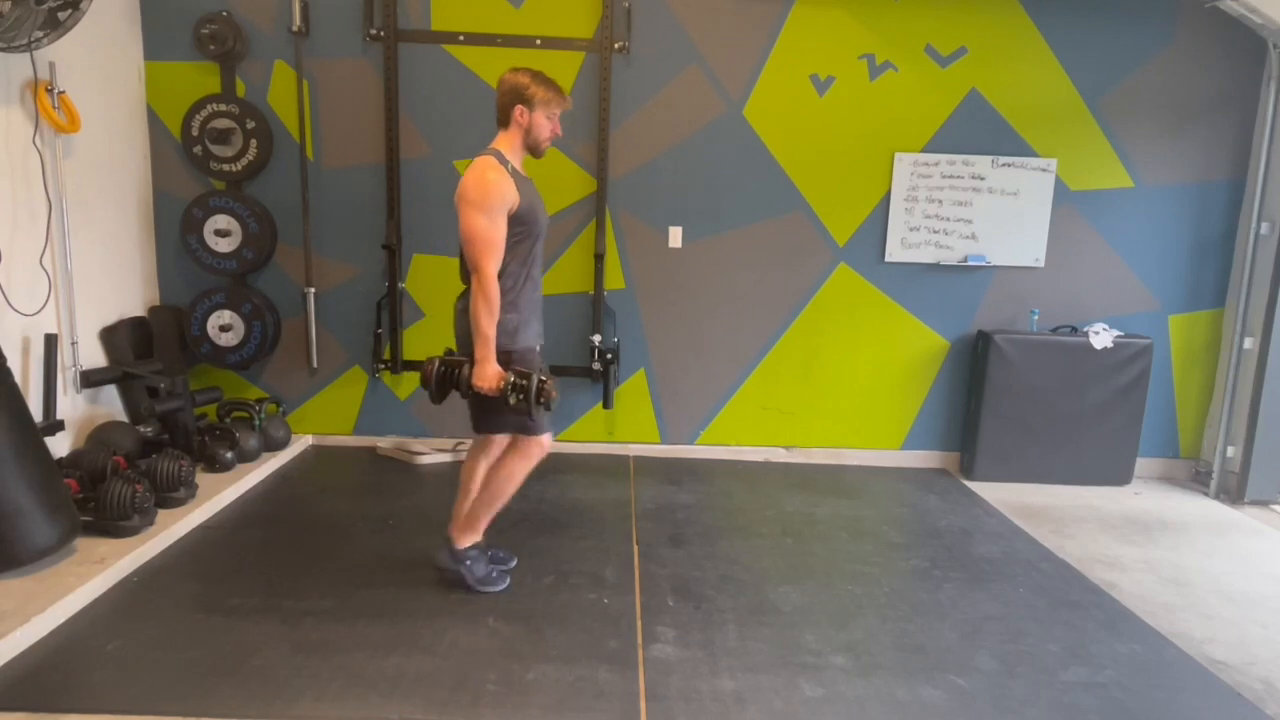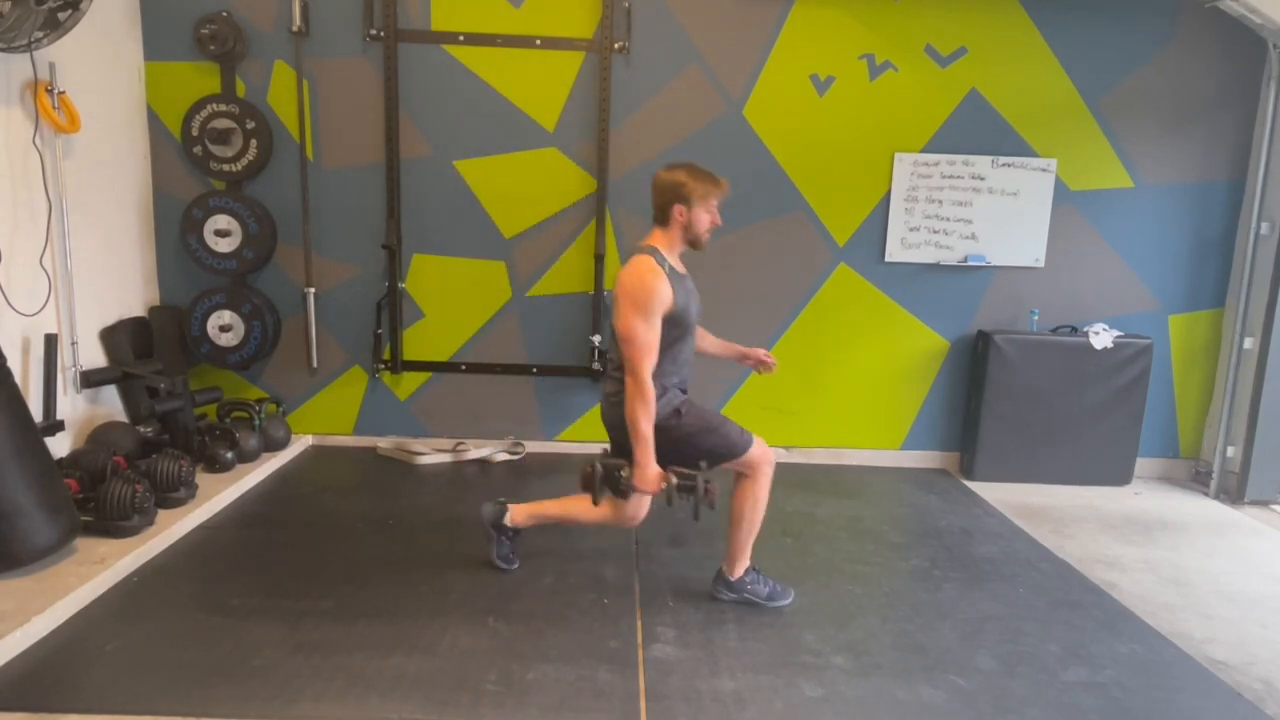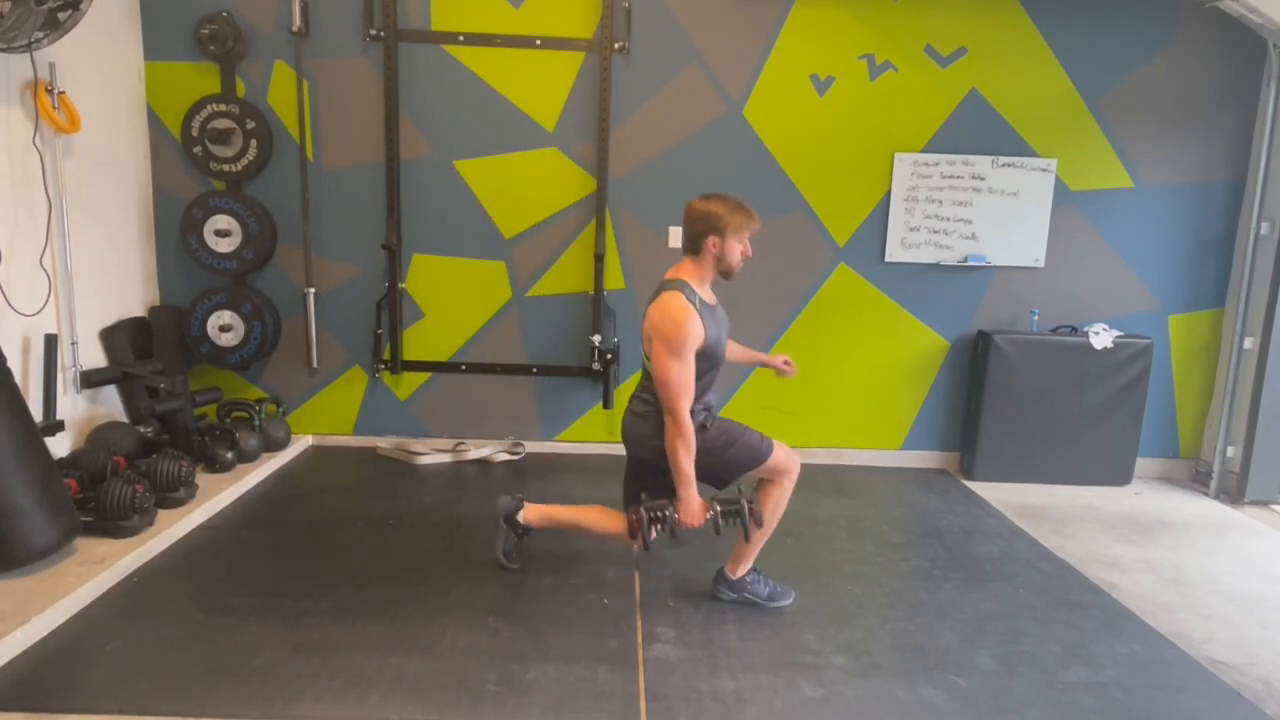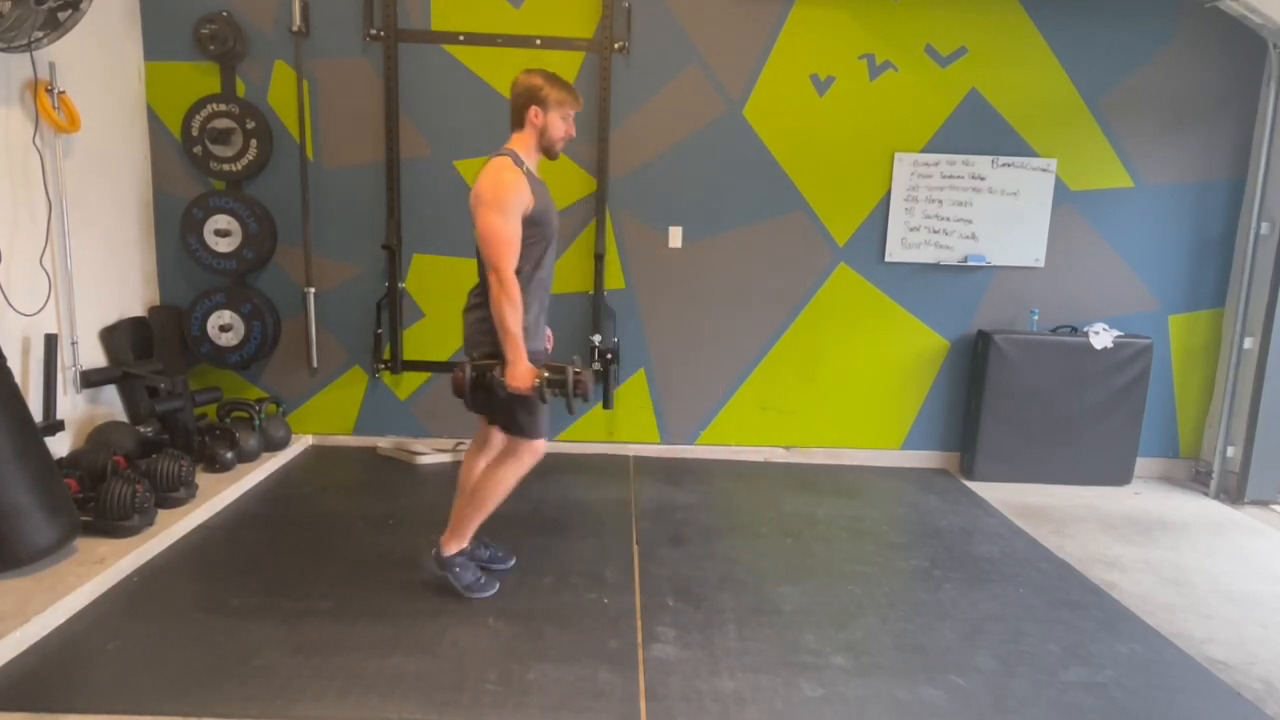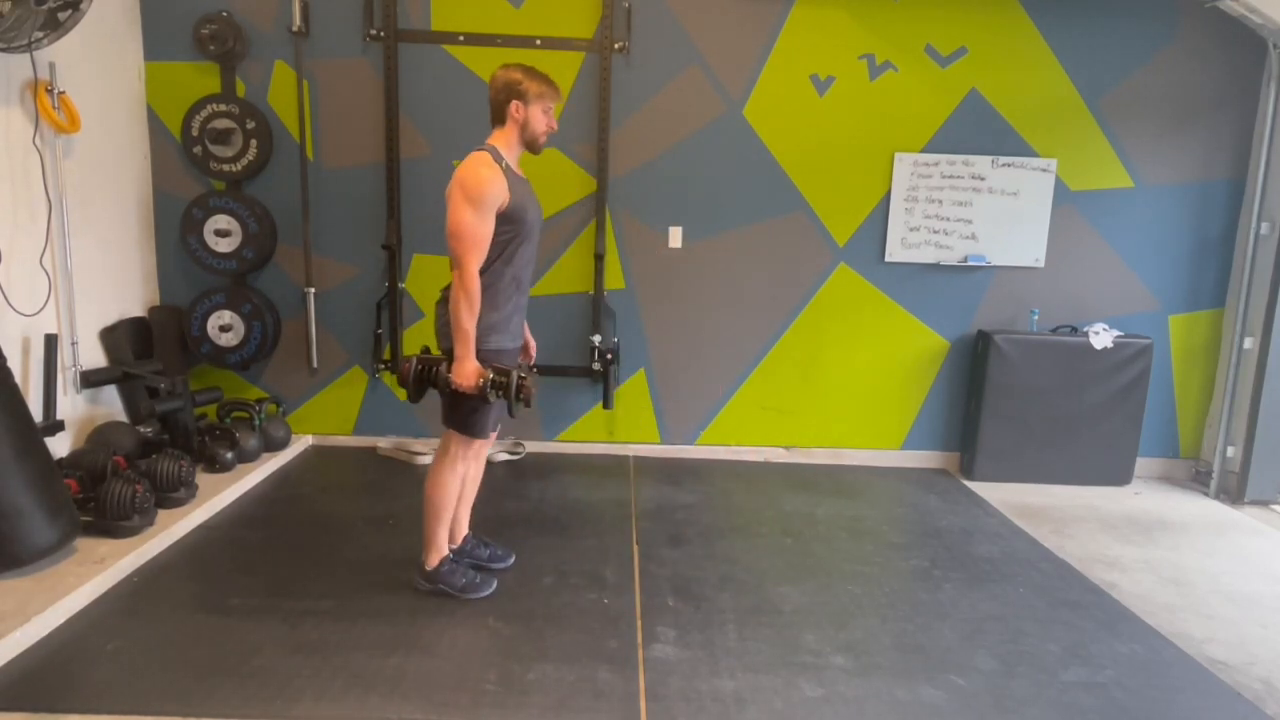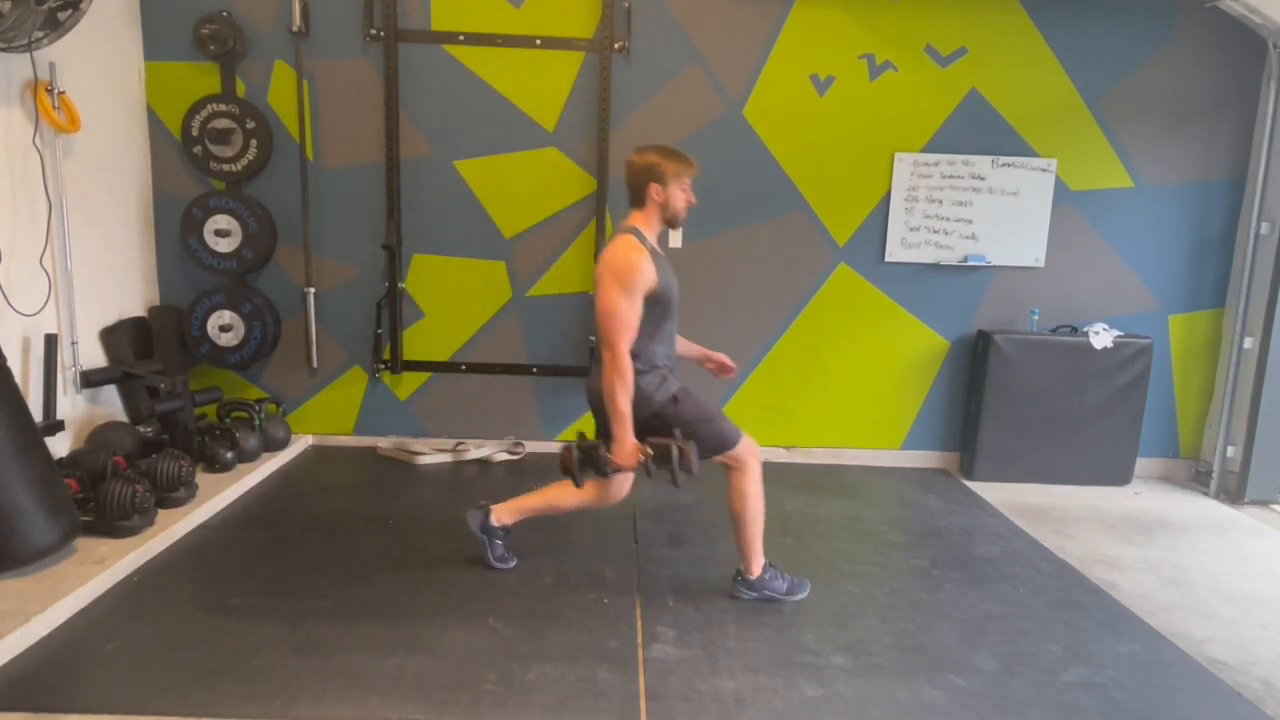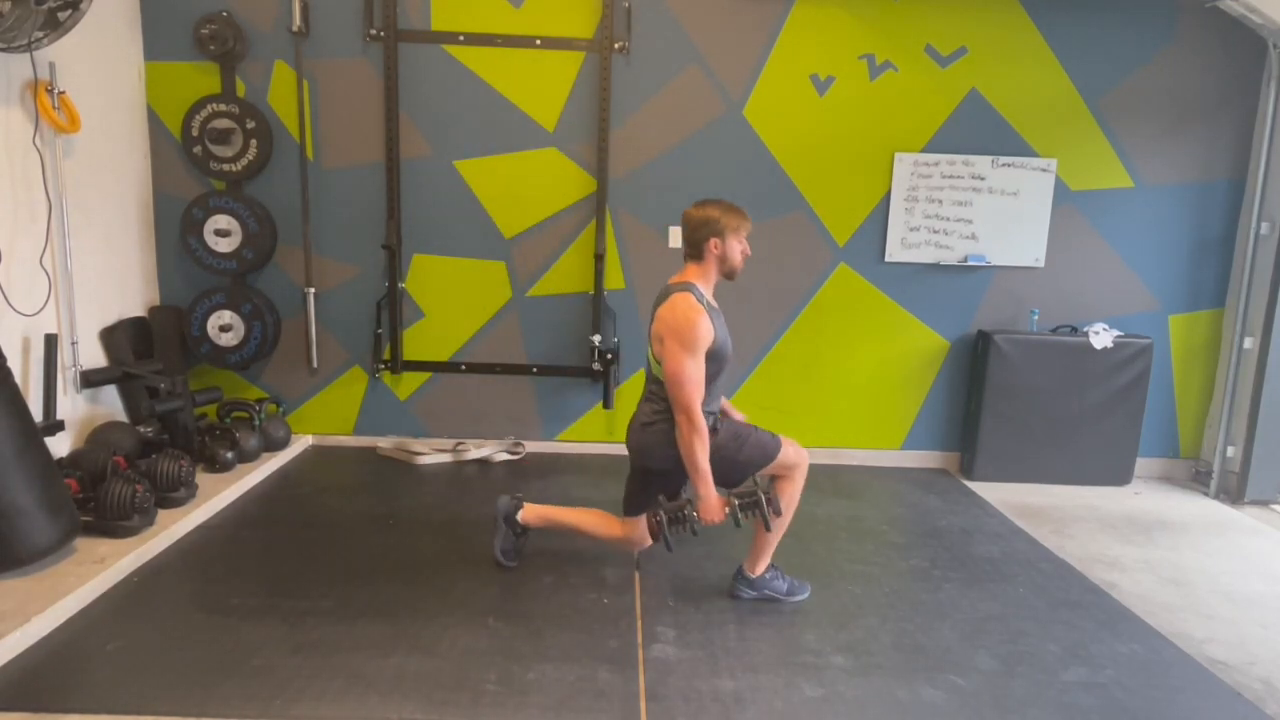
dt=0.7s
person 1, frame 1
left shoulder: (511, 174)
right shoulder: (489, 177)
right elbow: (484, 277)
right wrist: (485, 357)
left hip: (513, 330)
right hip: (500, 336)
left knee: (498, 440)
right knee: (532, 443)
left ankle: (462, 539)
right ankle: (464, 543)
person 1, frame 2
left shoulder: (668, 262)
right shoulder: (647, 277)
right elbow: (639, 377)
left wrist: (738, 351)
right wrist: (644, 459)
left hip: (658, 402)
right hip: (655, 409)
left knee: (627, 513)
right knee: (758, 461)
left ankle: (508, 518)
right ankle: (736, 576)
person 1, frame 3
left shoulder: (696, 287)
right shoulder: (678, 312)
right elbow: (677, 414)
left wrist: (761, 358)
right wrist: (687, 495)
left hip: (653, 425)
right hip: (664, 430)
right knee: (785, 466)
left ankle: (523, 516)
right ankle: (737, 576)
person 1, frame 4
left shoulder: (524, 174)
right shoulder: (504, 178)
right elbow: (501, 276)
left wrist: (537, 328)
right wrist: (516, 357)
left hip: (517, 330)
right hip: (504, 335)
left knee: (494, 439)
right knee: (526, 447)
left ankle: (456, 542)
right ankle: (455, 550)
person 1, frame 5
left shoulder: (509, 172)
right shoulder: (481, 173)
right elbow: (467, 272)
left wrist: (520, 328)
right wrist: (465, 354)
left hip: (500, 332)
right hip: (479, 336)
left knee: (475, 438)
right knee: (459, 447)
left ankle: (457, 540)
right ankle: (435, 563)
person 1, frame 6
left shoulder: (642, 246)
right shoulder: (629, 257)
right elbow: (617, 352)
left wrist: (699, 353)
right wrist: (622, 435)
left hip: (643, 384)
right hip: (643, 392)
left knee: (608, 490)
right knee: (746, 455)
left ankle: (494, 518)
right ankle: (755, 574)
person 1, frame 7
left shoulder: (690, 294)
right shoulder: (689, 313)
right elbow: (688, 412)
left wrist: (727, 409)
right wrist: (705, 492)
left hip: (656, 432)
right hip: (676, 436)
left knee: (635, 535)
right knee: (793, 462)
left ankle: (519, 516)
right ankle: (756, 575)
